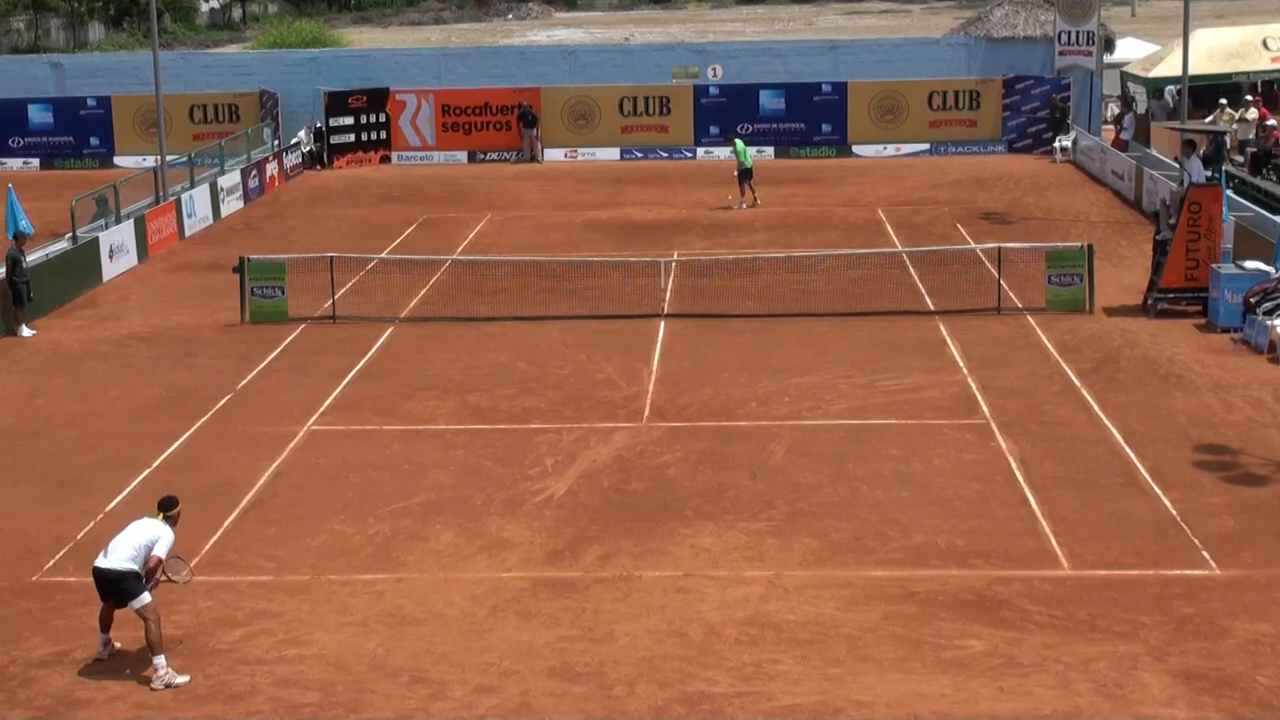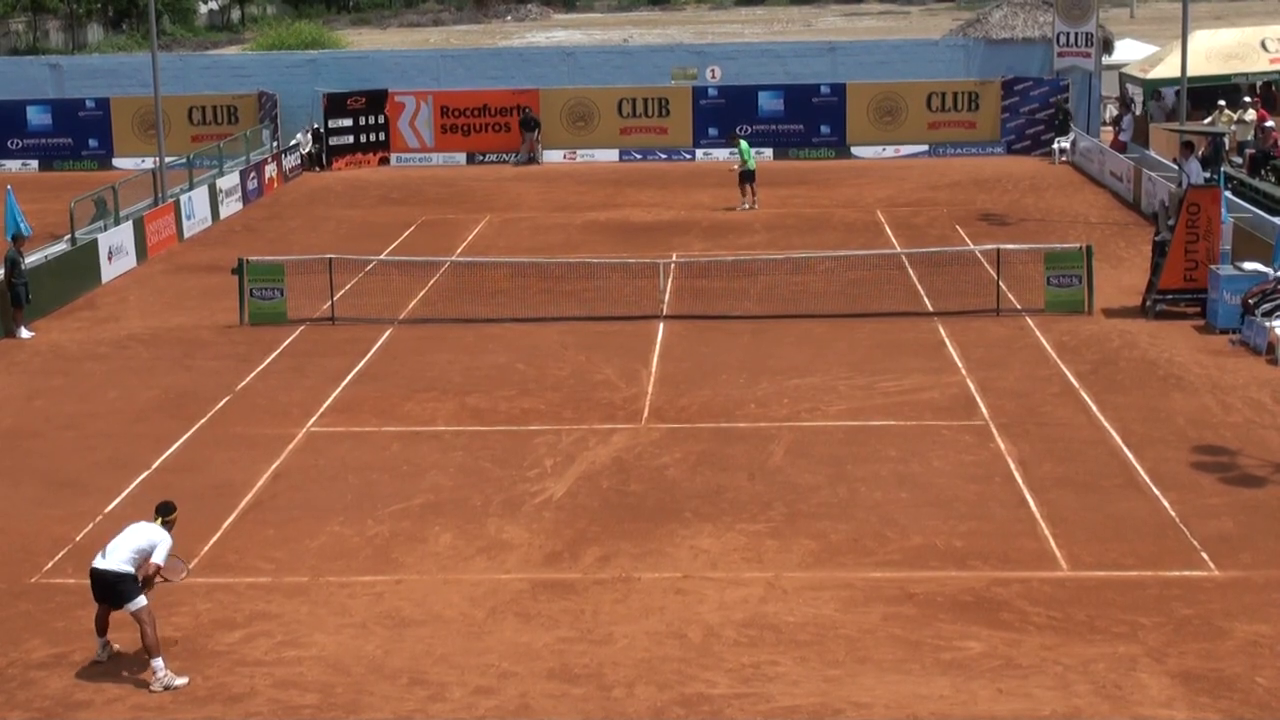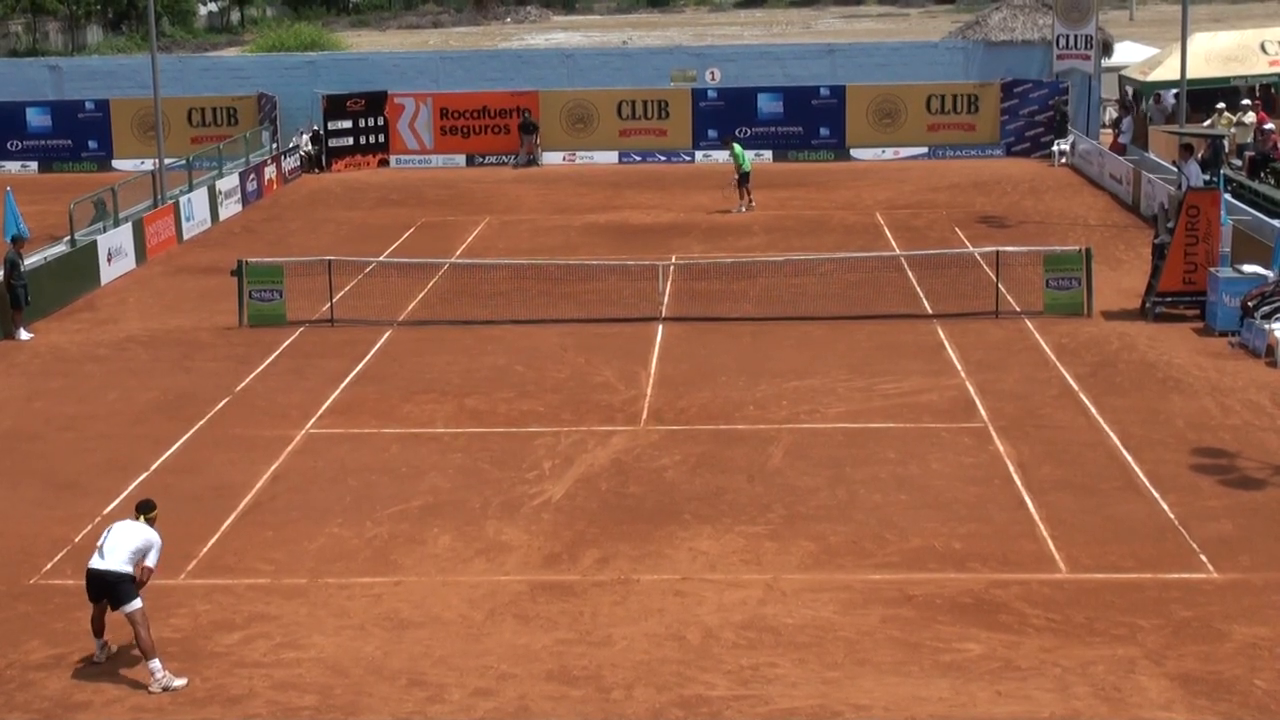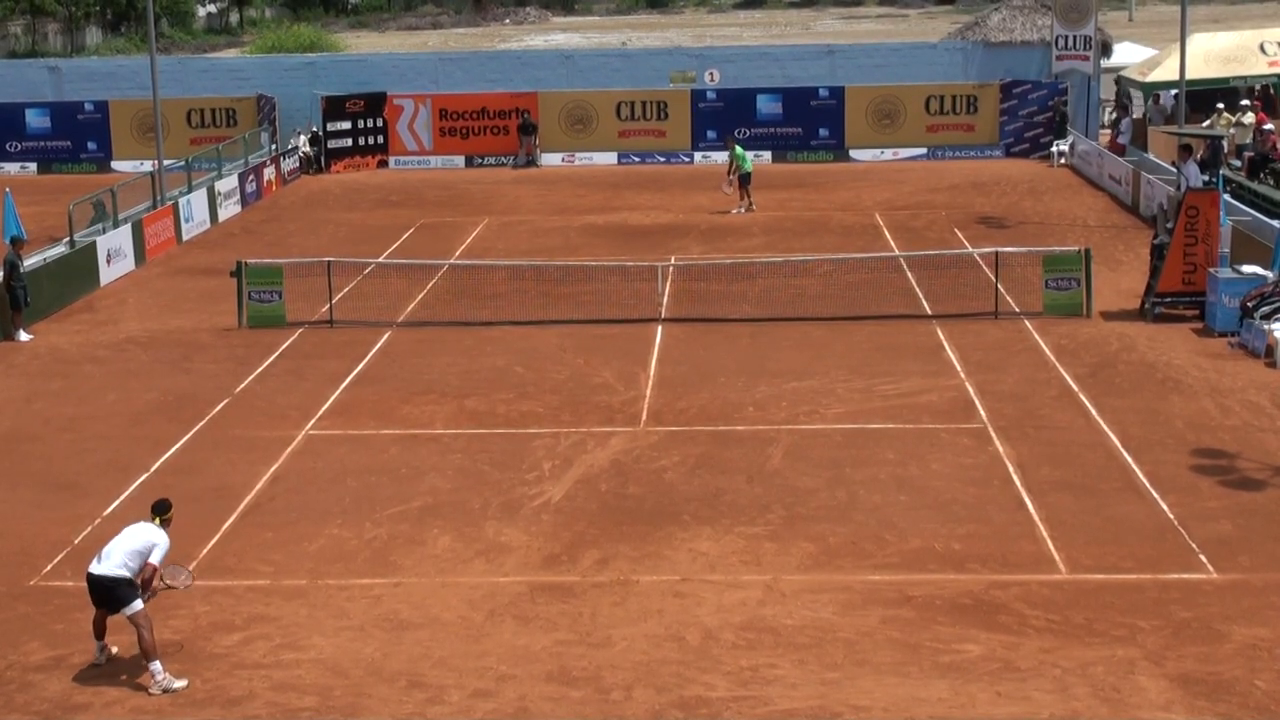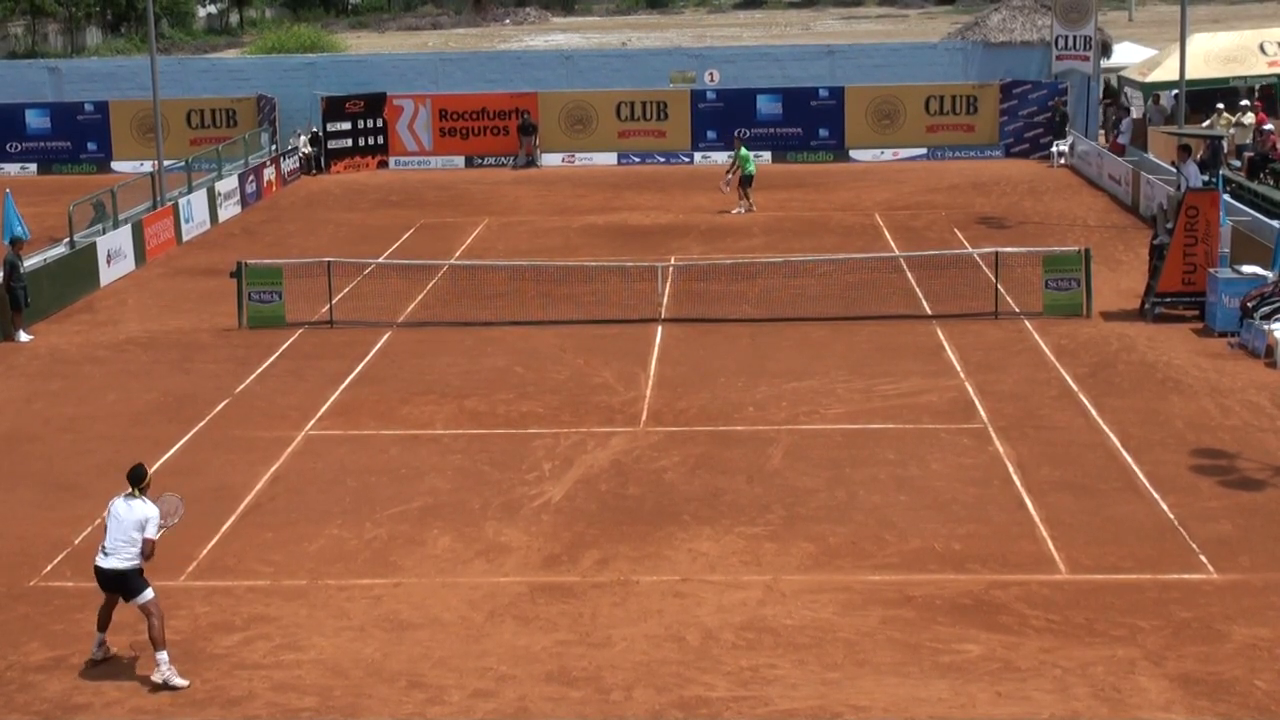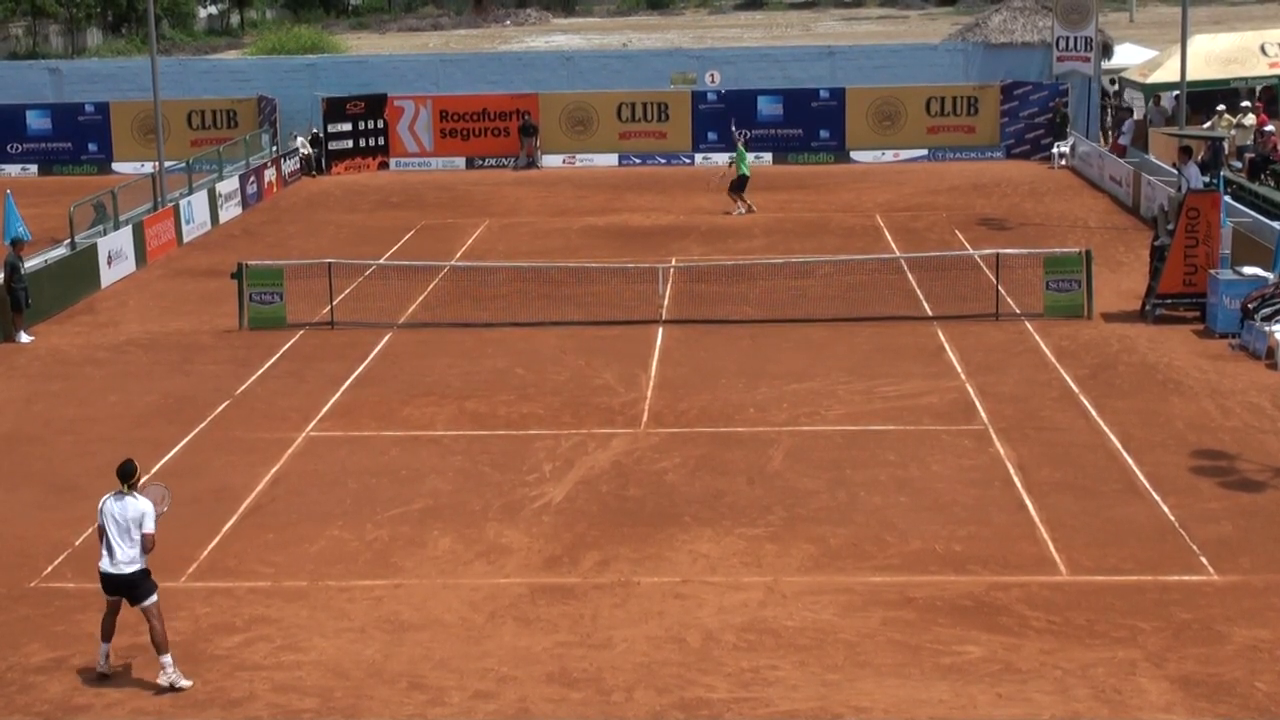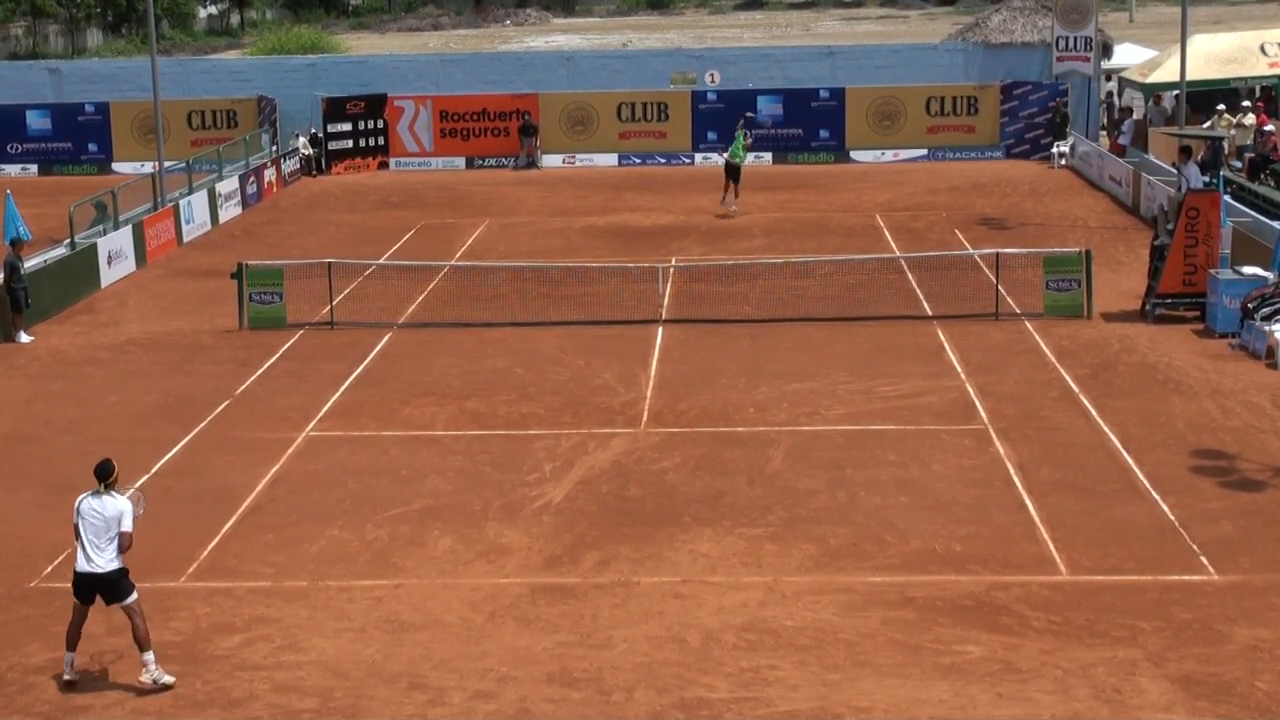
dt=0.7s
person 1, frame 1
left shoulder: (141, 522)
right shoulder: (167, 533)
right elbow: (153, 564)
left wrist: (145, 579)
right wrist: (148, 582)
left hip: (100, 567)
right hip: (121, 572)
left knee: (109, 604)
right knee: (152, 617)
left ankle: (104, 647)
right ankle: (161, 674)
person 1, frame 2
left shoulder: (138, 526)
right shoulder: (164, 538)
right elbow: (151, 572)
left wrist: (138, 583)
right wrist: (145, 587)
left hip: (97, 568)
right hip: (117, 574)
left knee: (104, 607)
right knee: (147, 621)
left ankle: (103, 650)
right ankle: (160, 676)
person 1, frame 3
left shoulder: (116, 525)
right shoulder: (154, 538)
right elbow: (144, 577)
right wrist: (132, 591)
left hip: (93, 570)
right hip: (117, 575)
left knee: (99, 608)
right knee: (140, 624)
left ankle: (101, 650)
right ankle: (159, 678)
person 1, frame 4
left shoulder: (136, 527)
right shoulder: (162, 539)
right elbow: (148, 574)
left wrist: (141, 589)
right wrist: (145, 594)
left hip: (93, 573)
right hip: (114, 579)
left knee: (102, 611)
right knee: (144, 624)
left ankle: (101, 652)
right ankle: (159, 680)
person 1, frame 5
left shoulder: (115, 502)
right shoulder: (151, 510)
right elbow: (148, 551)
right wrist: (144, 556)
left hip: (102, 566)
right hip: (126, 569)
left knee: (110, 602)
right knee: (154, 613)
left ankle: (99, 649)
right ankle: (163, 670)
person 1, frame 6
left shoulder: (105, 502)
right shoulder: (144, 506)
left elbow: (101, 536)
right elbow: (148, 545)
right wrist: (147, 546)
left hip: (107, 571)
right hip: (133, 572)
left knee: (111, 612)
right knee: (155, 620)
left ankle: (103, 662)
right ankle: (168, 673)
person 1, frame 7
left shoulder: (81, 501)
right shoulder: (123, 504)
left elbow: (78, 535)
right elbow: (125, 544)
right wrist: (127, 542)
left hip: (83, 572)
right hip: (111, 572)
left knee: (77, 619)
right knee: (136, 616)
left ankle: (69, 670)
right ankle: (150, 670)
